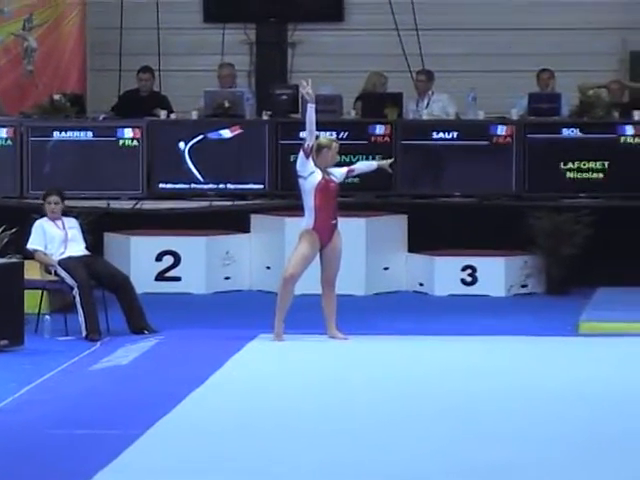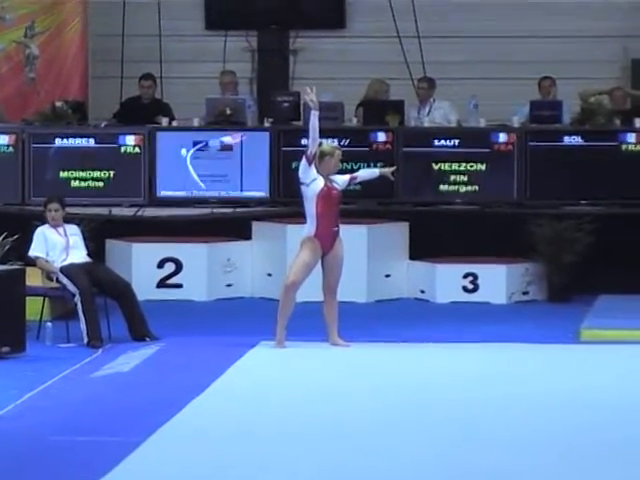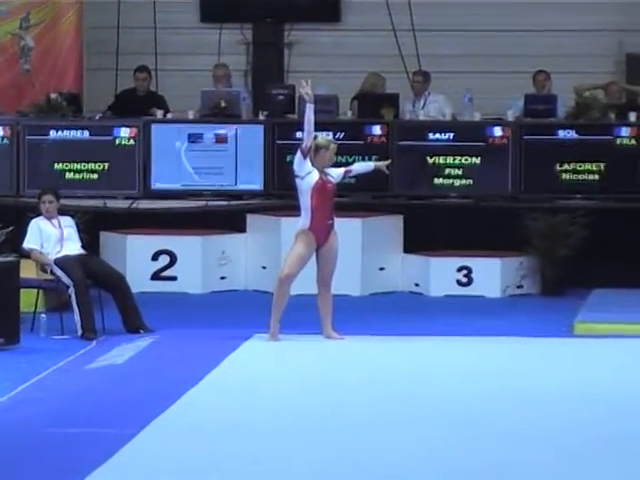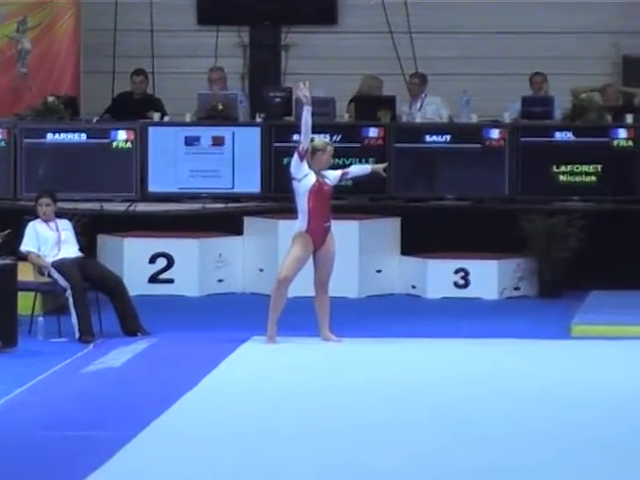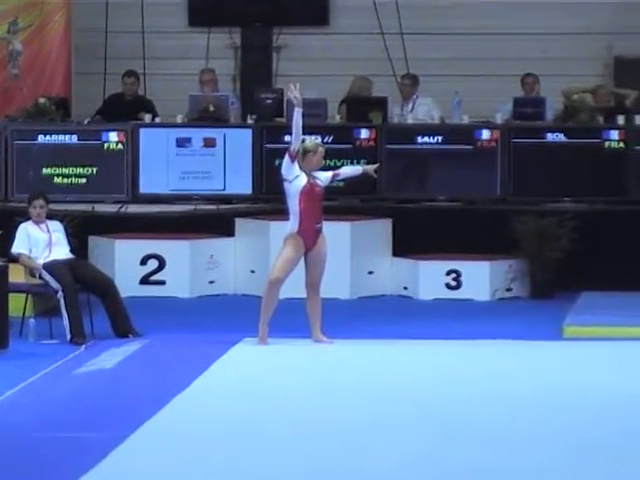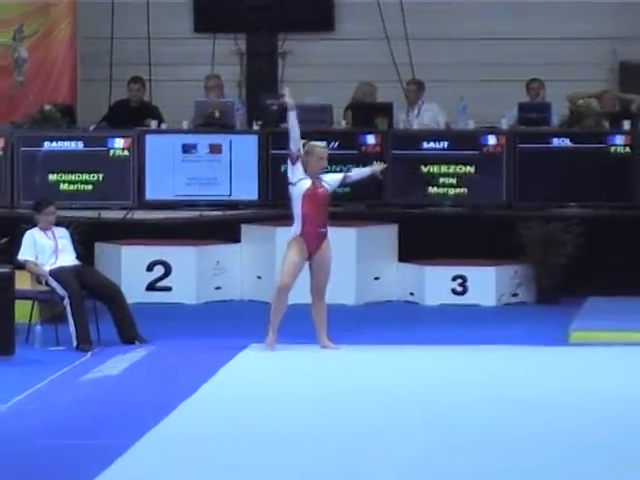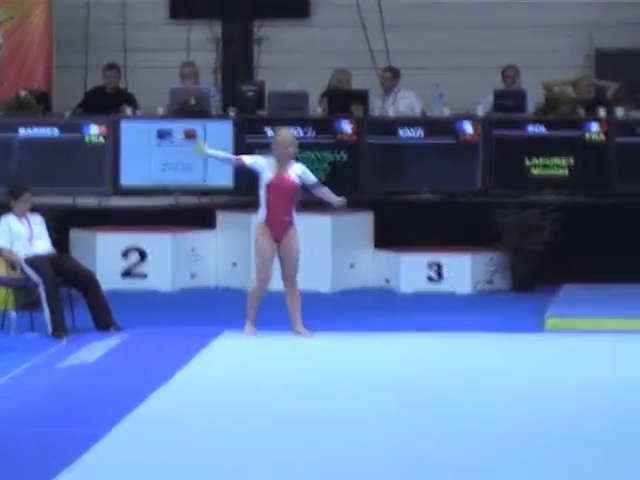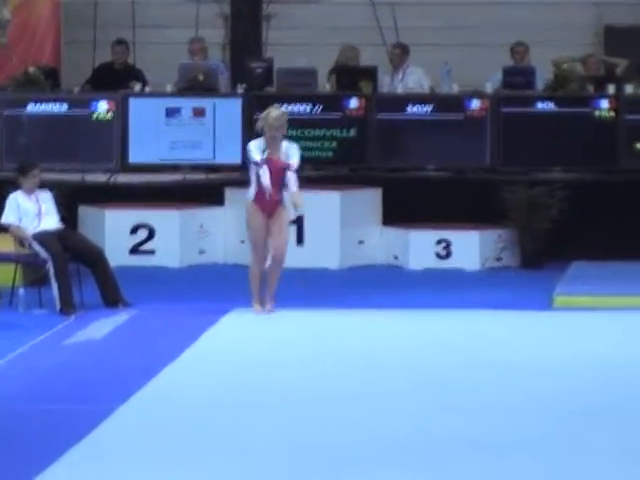
dt=0.3s
person 1, frame 1
left shoulder: (334, 174)
right shoulder: (305, 167)
left elbow: (356, 167)
right elbow: (310, 135)
left wrist: (379, 163)
right wrist: (311, 103)
left hip: (332, 234)
right hip: (311, 233)
left knee: (329, 283)
right knee: (289, 276)
left ankle: (332, 329)
right ankle: (278, 327)
person 1, frame 2
left shoulder: (336, 181)
right shoulder: (308, 174)
left elbow: (359, 175)
right elbow: (313, 142)
left wrist: (381, 171)
right wrist: (314, 111)
left hip: (334, 241)
right hip: (313, 240)
left knee: (331, 290)
right knee: (291, 283)
left ankle: (333, 336)
right ankle: (280, 334)
person 1, frame 3
left shoulder: (331, 174)
right shoulder: (303, 167)
left elbow: (354, 168)
right elbow: (308, 135)
left wrist: (377, 165)
right wrist: (310, 103)
left hip: (329, 234)
right hip: (308, 233)
left knee: (325, 283)
right knee: (285, 276)
left ankle: (327, 329)
right ankle: (274, 326)
person 1, frame 4
left shoulder: (328, 176)
right shoulder: (300, 170)
left elbow: (350, 171)
right elbow: (305, 138)
left wrist: (373, 168)
right wrist: (307, 106)
left hip: (325, 236)
right hip: (305, 235)
left knee: (322, 284)
right knee: (283, 278)
left ankle: (325, 331)
right ankle: (271, 329)
person 1, frame 5
left shoulder: (319, 177)
right shoulder: (291, 171)
left elbow: (341, 172)
right elbow: (296, 140)
left wrist: (365, 169)
right wrist: (298, 107)
left hip: (317, 237)
right hip: (296, 237)
left knee: (314, 286)
right knee: (275, 279)
left ankle: (316, 333)
right ankle: (263, 329)
person 1, frame 6
left shoulder: (326, 180)
right shoulder: (296, 175)
left elbow: (350, 174)
right elbow: (294, 143)
left wrist: (372, 169)
right wrist: (292, 110)
left hip: (321, 242)
right hip: (299, 241)
left knee: (319, 292)
right knee: (283, 285)
left ankle: (322, 338)
right ankle: (272, 334)
person 1, frame 7
left shoulder: (300, 170)
right shoulder: (263, 163)
left elbow: (317, 187)
right elbow: (237, 160)
left wrist: (334, 199)
right wrist: (209, 152)
left hip: (289, 230)
right hip: (266, 228)
left knee: (291, 279)
right knee: (263, 279)
left ankle: (298, 325)
right ankle: (249, 322)
person 1, frame 8
left shoulder: (290, 148)
right shoulder: (255, 145)
left elbow: (291, 173)
right elbow: (259, 165)
left wrist: (295, 196)
right wrist: (266, 185)
left hip: (278, 207)
right hip: (257, 206)
left knee: (279, 255)
right knee: (259, 256)
left ankle: (269, 298)
right ankle: (257, 300)
person 2, frame 1
left shoulder: (72, 222)
right shoulder: (40, 224)
right elbow: (38, 254)
right wrist: (55, 265)
left hip: (86, 257)
right hip: (64, 261)
left knee: (121, 279)
right knee: (83, 282)
left ankle: (139, 324)
right ankle: (91, 330)
person 2, frame 2
left shoulder: (74, 229)
right shoulder: (42, 232)
right elbow: (40, 261)
left wrist: (90, 263)
right wrist: (57, 271)
left hip: (87, 264)
right hip: (66, 268)
left knee: (123, 286)
right knee: (85, 289)
left ankle: (140, 331)
right ankle: (92, 337)
person 2, frame 3
left shoulder: (68, 220)
right shoulder: (36, 223)
right elbow: (34, 253)
left wrist: (84, 254)
right wrist: (51, 263)
left hip: (82, 256)
right hip: (60, 259)
left knee: (117, 278)
right knee: (79, 281)
left ankle: (134, 324)
right ankle: (87, 329)
person 2, frame 4
left shoulder: (66, 223)
right shoulder: (33, 226)
right elbow: (31, 256)
left wrist: (82, 258)
right wrist: (48, 266)
left hip: (79, 259)
right hip: (58, 263)
left knee: (115, 281)
right knee: (76, 284)
left ankle: (132, 326)
right ankle: (84, 332)
person 2, frame 5
left shoulder: (57, 225)
right shoulder: (25, 228)
right elbow: (22, 258)
left wrist: (69, 260)
right wrist: (39, 268)
left hip: (70, 261)
right hip: (49, 264)
left knee: (106, 283)
right knee: (68, 285)
left ankle: (123, 328)
right ankle: (76, 334)
person 2, frame 6
left shoulder: (63, 231)
right shoulder: (31, 235)
right elbow: (29, 264)
left wrist: (79, 267)
right wrist: (46, 275)
left hip: (77, 267)
right hip: (55, 271)
left knee: (112, 289)
right knee: (74, 292)
left ankle: (130, 334)
right ankle: (82, 341)
person 2, frame 7
left shoulder: (37, 218)
left wrist: (56, 255)
right wrist: (20, 262)
left hip: (51, 254)
right hip: (29, 258)
left knee: (87, 276)
right knee: (49, 278)
left ankle: (105, 322)
right ankle: (57, 328)
person 2, frame 8
left shoulder: (46, 195)
right shoulder: (15, 198)
left wrist: (62, 228)
right wrist: (29, 238)
left hip: (60, 231)
right hip: (39, 235)
left knee: (95, 253)
right knee: (57, 255)
left ankle: (113, 298)
right ankle: (65, 304)
